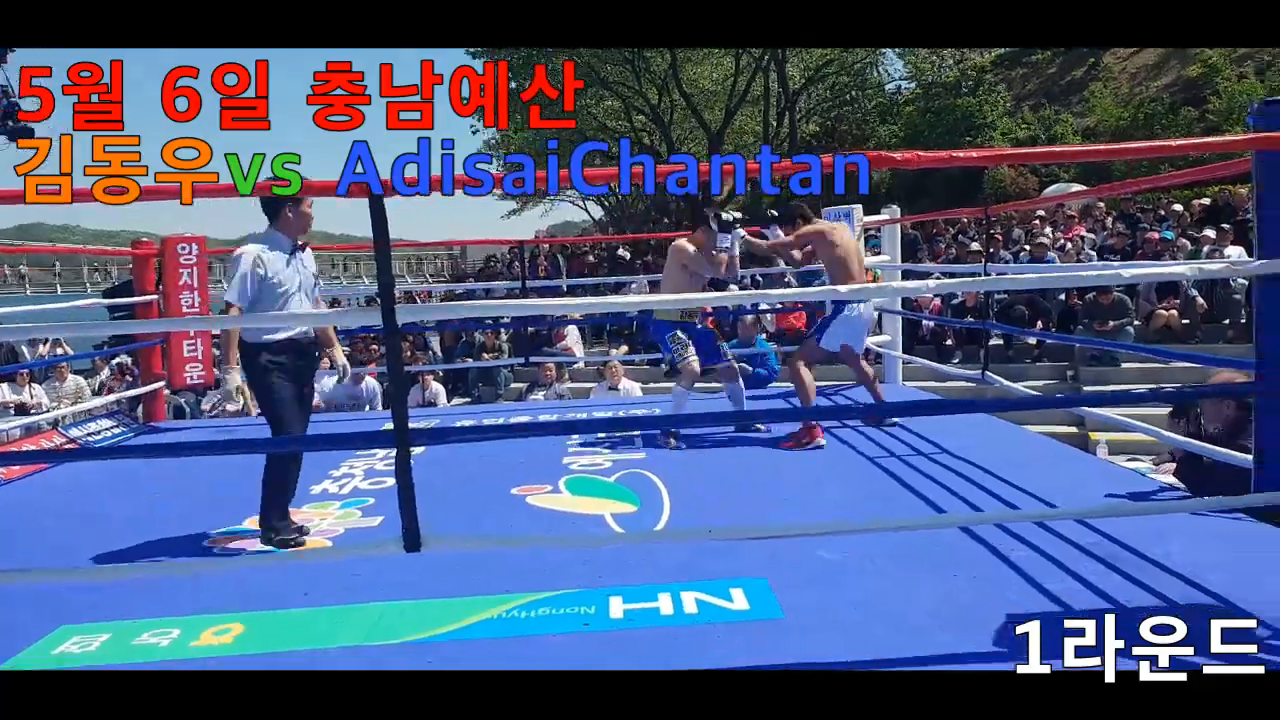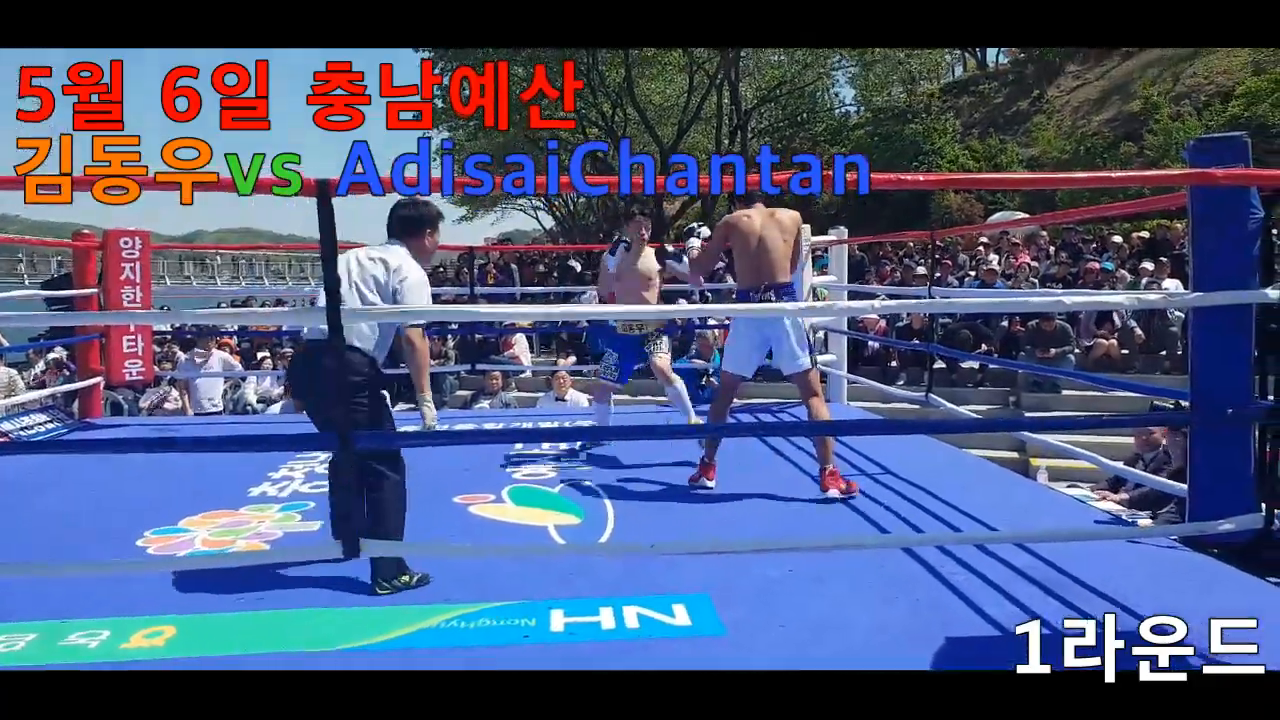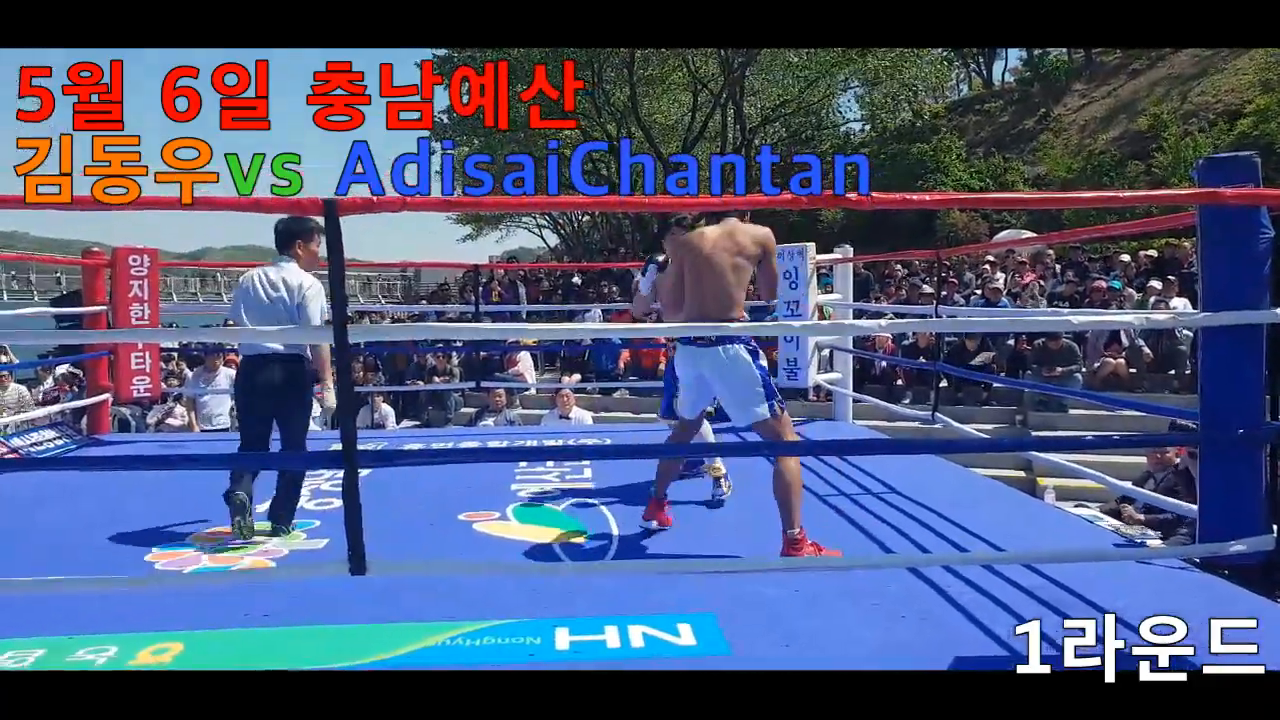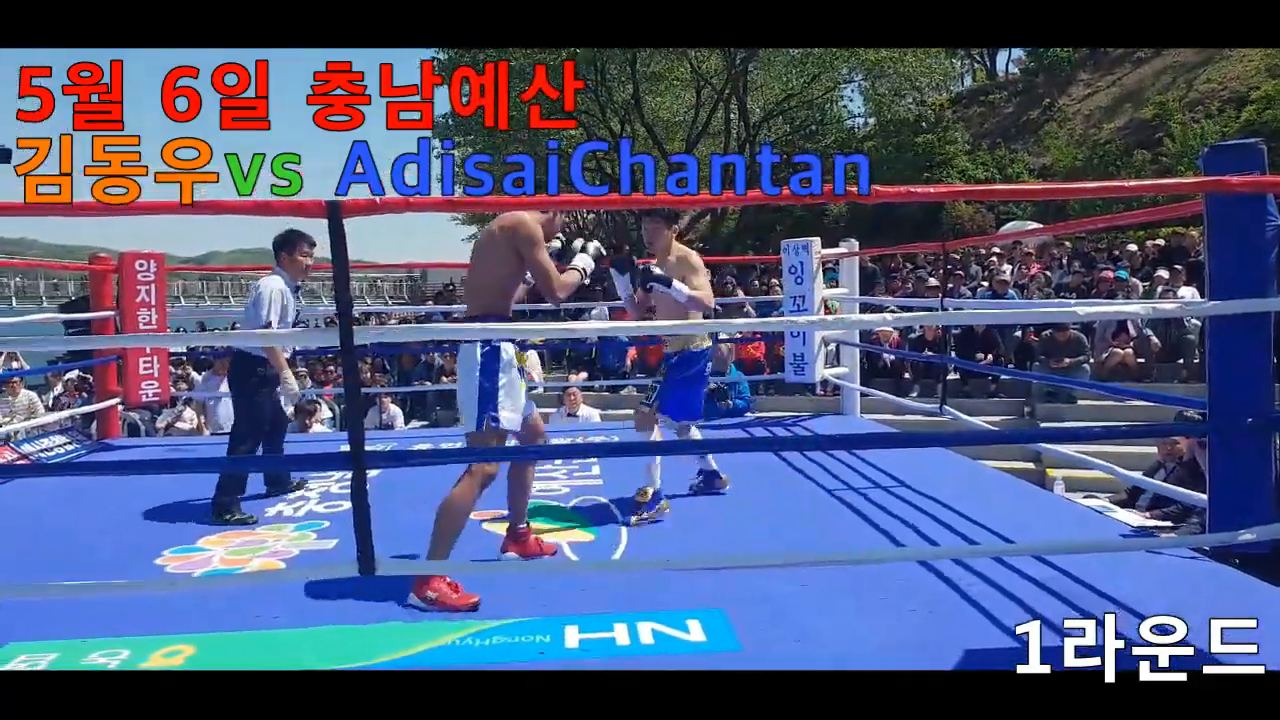
dt=1s
person 1, frame 1
left shoulder: (304, 254)
right shoulder: (253, 255)
right elbow: (233, 312)
left wrist: (334, 349)
right wrist: (231, 366)
left hip: (303, 354)
right hip: (268, 358)
left knee: (293, 439)
right knee: (288, 438)
left ankle: (277, 516)
right ankle: (273, 522)
person 1, frame 2
left shoulder: (352, 258)
right shoulder: (410, 270)
right elbow: (413, 336)
right wrist: (425, 399)
left hip: (308, 361)
right hip: (349, 368)
left knee: (349, 452)
right knee: (385, 468)
left ankle: (348, 536)
right ankle: (389, 572)
person 1, frame 3
left shoulder: (249, 279)
right shoulder: (308, 284)
left elbow: (237, 325)
right elbow: (316, 339)
right wrist: (327, 384)
left hip: (252, 371)
right hip: (291, 373)
left knee: (252, 445)
right knee: (293, 449)
left ankle: (240, 497)
right ankle: (281, 520)
person 1, frame 4
left shoulder: (286, 289)
right shoulder: (273, 286)
left wrist: (283, 371)
right wrist: (286, 375)
left hip: (262, 370)
right hip: (252, 370)
left knee: (276, 426)
right knee: (246, 438)
left ankle: (278, 482)
right ankle: (225, 506)
person 2, frame 1
left shoulder: (817, 230)
right shoulder: (835, 229)
left elbow: (768, 249)
right elbow: (798, 259)
right wrist: (776, 235)
left hip: (847, 306)
right hip: (863, 305)
left knee: (798, 361)
right knee: (853, 359)
left ankle: (812, 429)
person 2, frame 2
left shoulder: (731, 222)
right shoulder: (792, 218)
left elbow: (698, 270)
right hip: (784, 306)
left knee: (724, 392)
right knee: (812, 393)
left ankle: (707, 468)
right ankle: (830, 475)
person 2, frame 3
left shoulder: (686, 240)
right shoulder: (761, 236)
left elbow: (670, 305)
right elbow: (769, 295)
left hip: (690, 347)
right hip: (730, 346)
left knee: (684, 428)
right knee: (784, 441)
left ankle: (655, 507)
right ankle: (795, 544)
person 2, frame 4
left shoulder: (505, 228)
right shoulder: (523, 224)
right elbow: (556, 291)
left wrist: (541, 263)
right wrist: (585, 261)
left hip: (495, 346)
right hip: (489, 348)
left knee: (533, 436)
right knee: (483, 467)
left ankle: (518, 538)
right ankle: (428, 579)
person 3, frame 1
left shoulder: (702, 252)
right shoulder: (681, 248)
left elbow: (731, 275)
right elbow: (716, 271)
left wrist: (734, 239)
right wrist: (724, 238)
left hip: (693, 321)
right hip: (669, 322)
left knee: (730, 368)
right knee: (692, 370)
right ankle: (668, 429)
person 3, frame 2
left shoulder: (658, 256)
right shoulder: (612, 255)
right elbow: (604, 292)
left wrist: (678, 261)
right wrist: (614, 257)
left hip: (653, 330)
right hip: (622, 333)
left knee: (662, 369)
right knee: (602, 388)
left ankle: (693, 422)
person 3, frame 3
right shoulder: (659, 278)
right elbow: (637, 311)
right wrist: (648, 273)
right hip: (677, 352)
right knee: (673, 416)
left ankle: (718, 472)
right ankle: (694, 461)
person 3, frame 4
left shoulder: (688, 259)
right shoulder: (654, 265)
left elbow: (707, 304)
right elbow: (637, 313)
left wrist: (667, 283)
right wrist: (622, 278)
left hip: (690, 350)
right hip: (677, 350)
left knee: (647, 417)
right knee: (680, 418)
left ankle: (652, 497)
right ankle: (711, 474)
